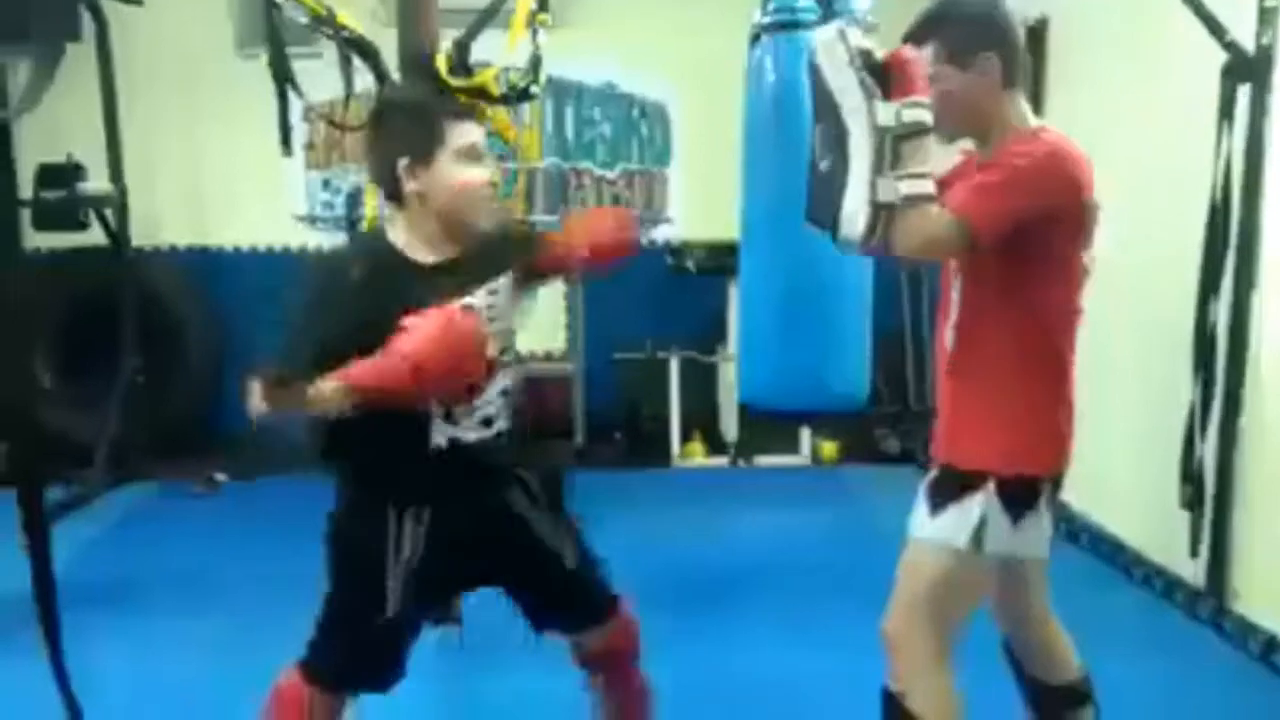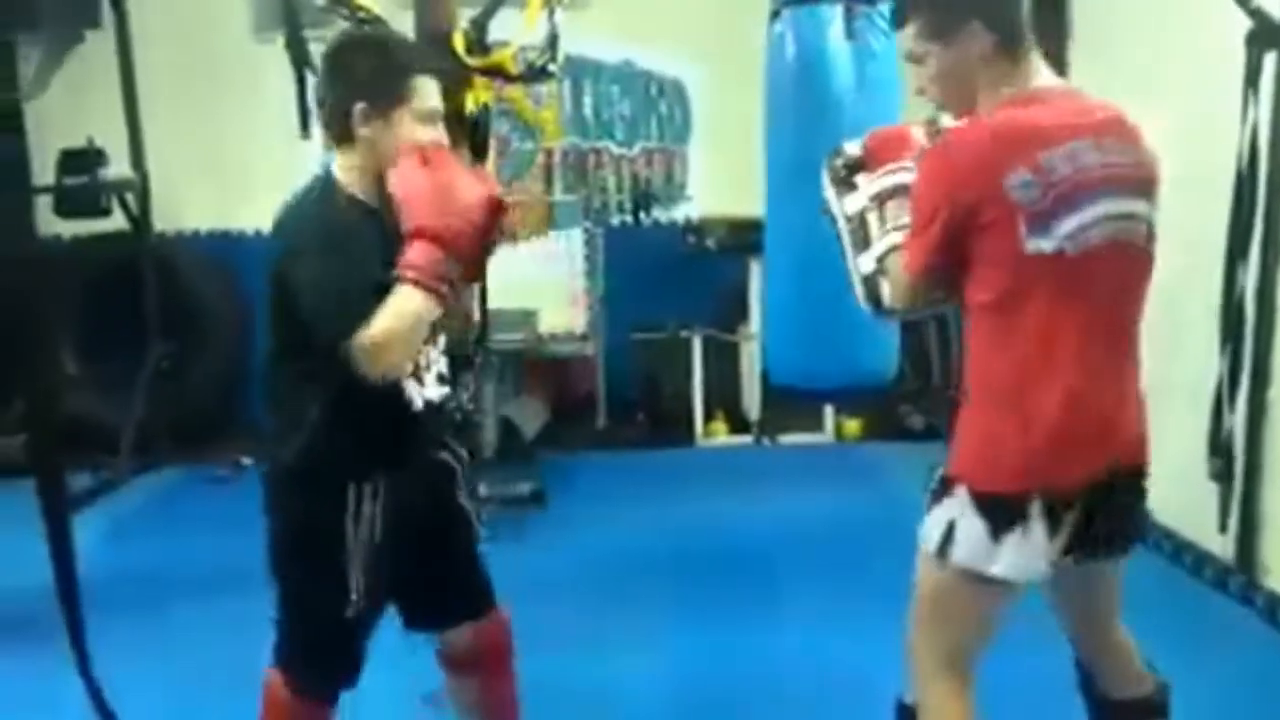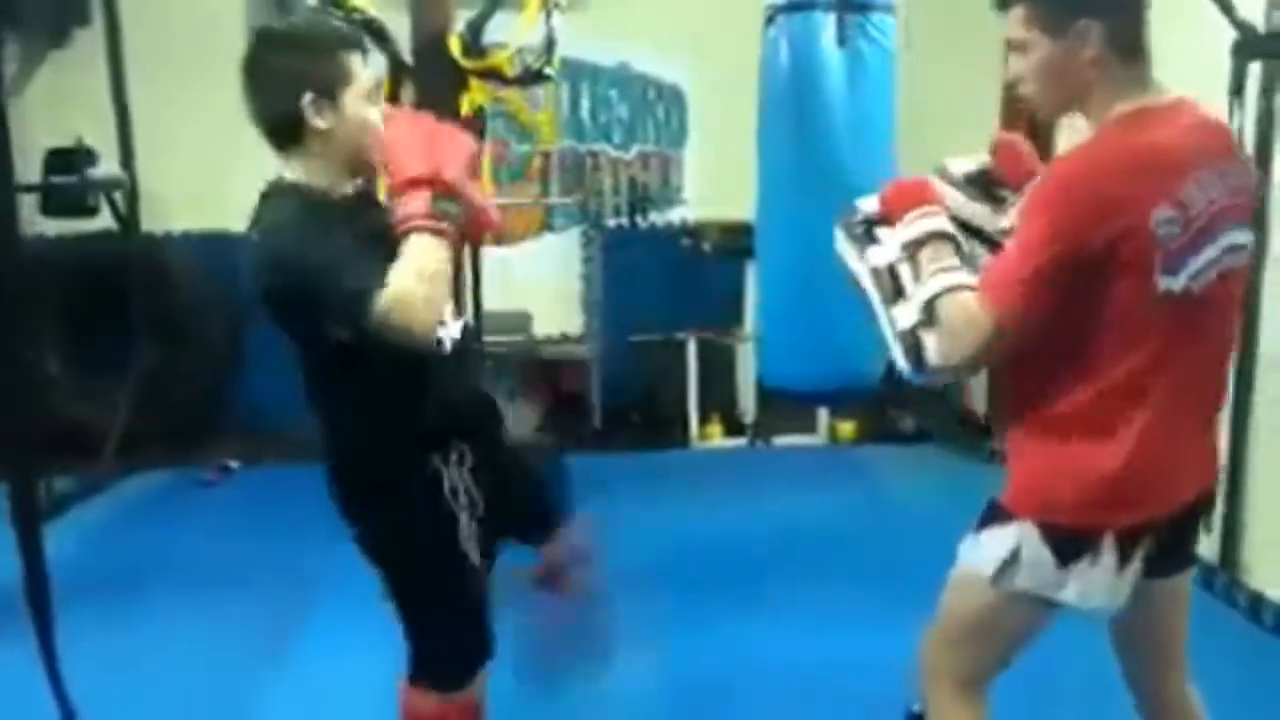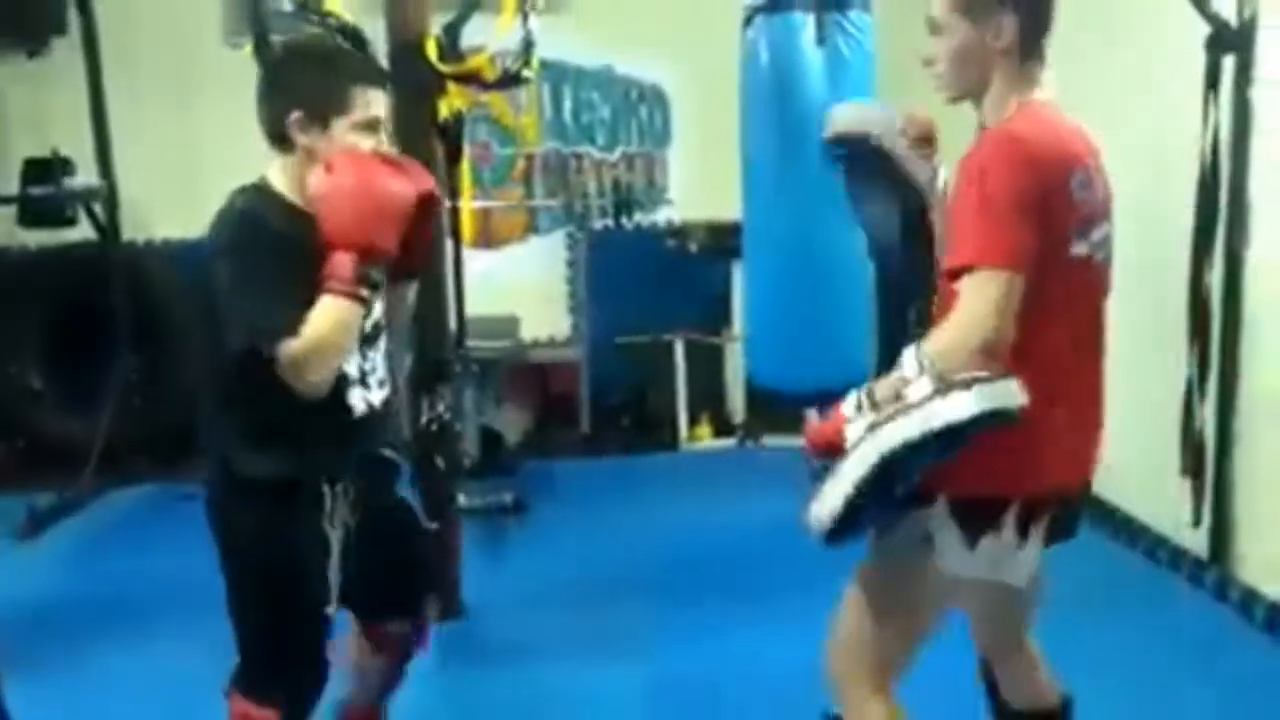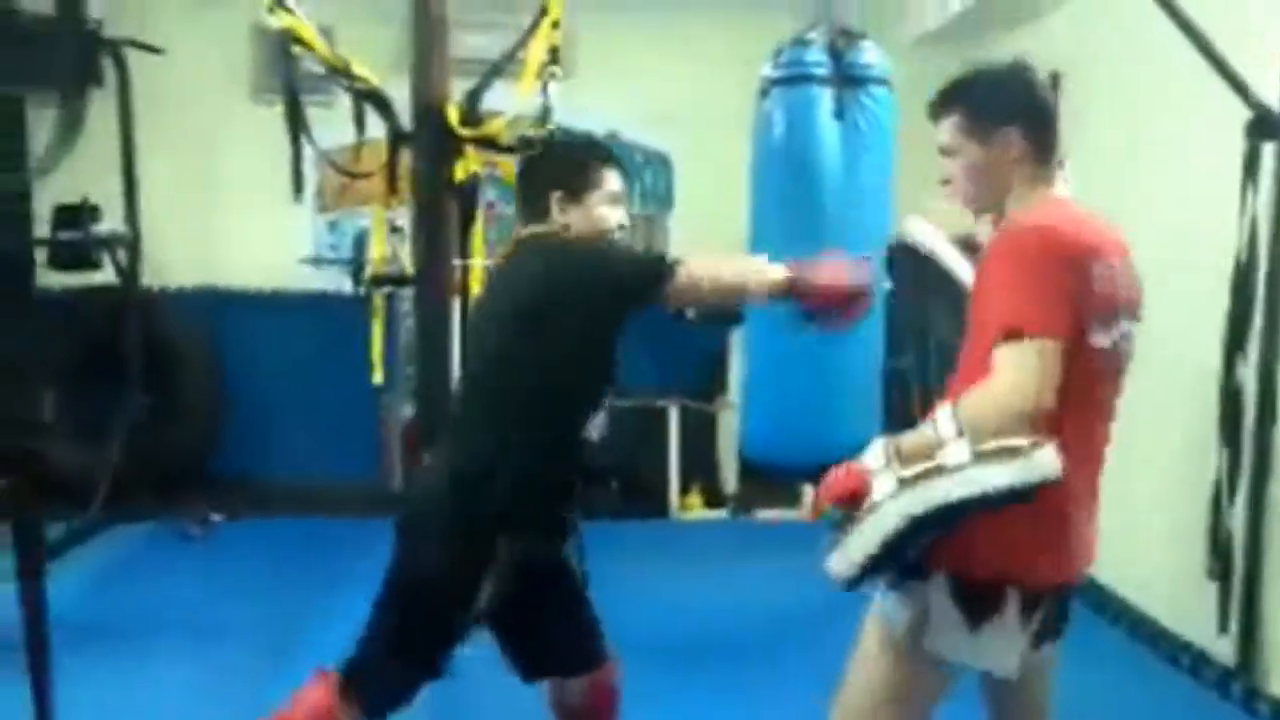
dt=1s
person 1, frame 1
left shoulder: (1043, 163)
right shoulder: (984, 168)
left elbow: (916, 239)
right elbow: (879, 234)
left wrist: (904, 123)
left hip: (1004, 446)
right hip: (993, 438)
left knee: (910, 636)
right knee: (1024, 617)
person 1, frame 2
left shoulder: (967, 151)
right shoulder: (1124, 138)
left elbow: (904, 290)
left hip: (1010, 457)
right hip: (1115, 443)
left knee: (936, 662)
right knee: (1098, 633)
person 1, frame 3
left shoulder: (1087, 177)
right shoulder: (1220, 148)
left elbow: (964, 340)
left wrist: (924, 227)
right wrist: (1032, 209)
left hip: (1075, 493)
right hip: (1178, 477)
person 1, frame 4
left shoulder: (1008, 151)
right shoulder: (1066, 143)
left elbow: (980, 335)
left wrist: (872, 403)
left hip: (994, 459)
right hip: (1050, 451)
right knee: (1005, 644)
person 1, frame 5
left shoulder: (1031, 242)
right shoulder: (1103, 247)
left elbow: (1021, 396)
left wrist: (891, 455)
left hip: (982, 546)
right hip: (1051, 544)
person 2, frame 1
left shoulder: (491, 241)
right shoulder: (352, 281)
left elbow: (552, 251)
right elbow: (276, 396)
left wrist: (578, 247)
right wrist: (375, 377)
left hip: (494, 481)
right hip: (396, 505)
left knee: (609, 634)
person 2, frame 2
left shoulder: (395, 208)
right shoulder: (317, 228)
left elbow: (428, 316)
right elbow: (380, 353)
left wrist: (463, 246)
right wrist: (432, 250)
left hip: (419, 463)
right hip: (338, 485)
left knee: (478, 633)
person 2, frame 3
left shoulder: (344, 200)
right shoulder: (294, 227)
right elbow: (412, 316)
left wrist: (443, 213)
right wrist: (430, 201)
left hip: (449, 409)
right hip: (404, 461)
left knee: (544, 524)
right knee: (455, 647)
person 2, frame 4
left shoulder: (335, 212)
right shoulder: (249, 231)
left elbow: (377, 327)
right elbow: (307, 367)
left wrist: (401, 249)
right wrist: (358, 256)
left hip: (353, 471)
right hip: (279, 495)
left knee: (402, 611)
person 2, frame 5
left shoulder: (538, 276)
right shoulder: (561, 269)
right elbow: (692, 280)
right wrist: (794, 279)
left hip: (518, 522)
right hip: (469, 525)
